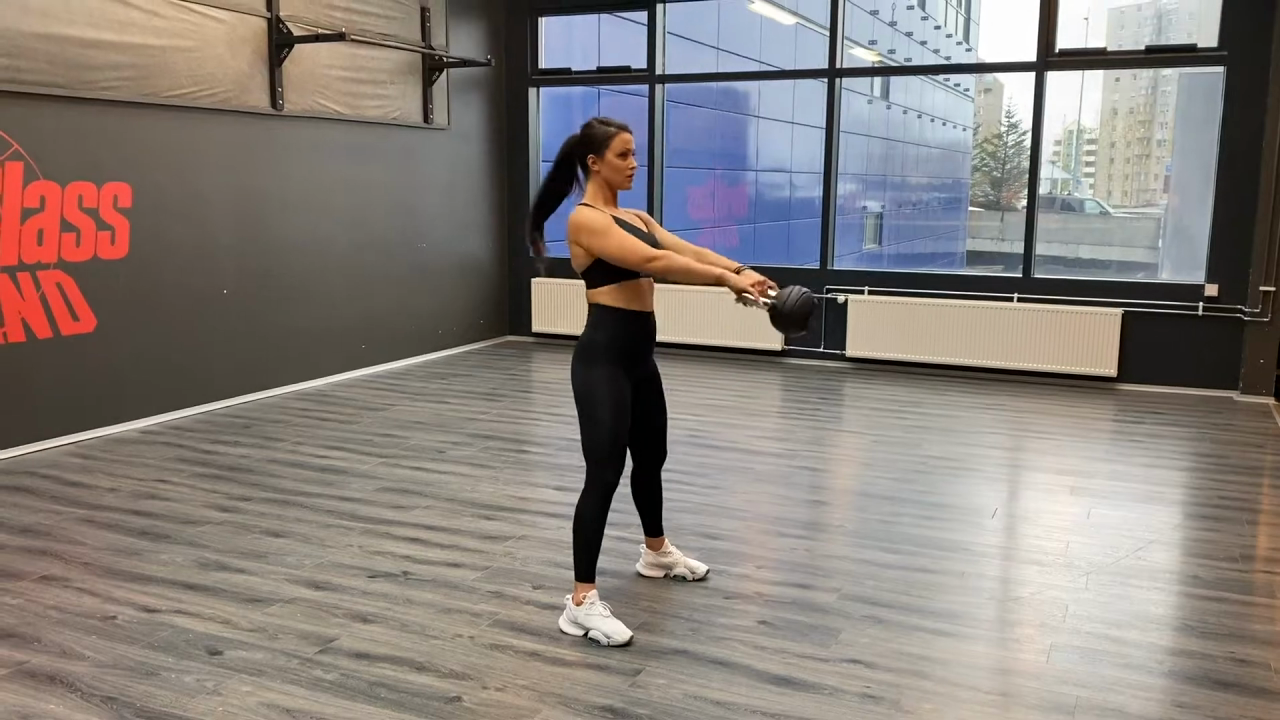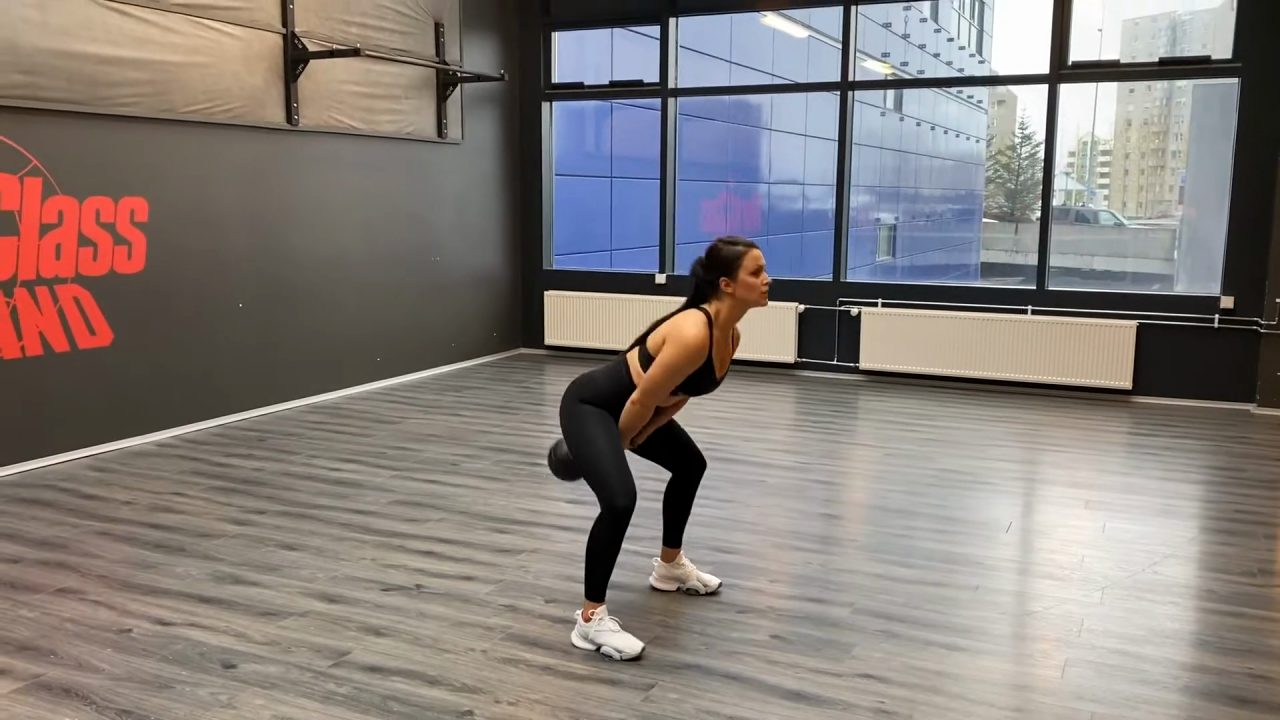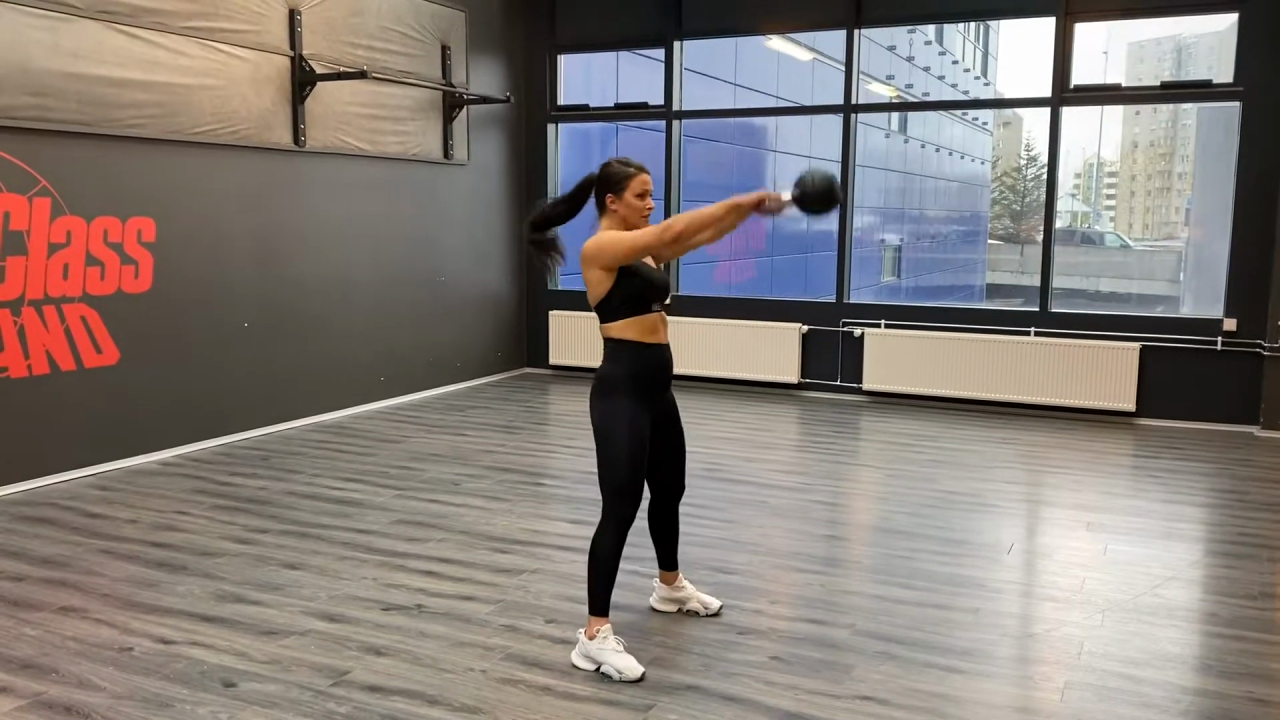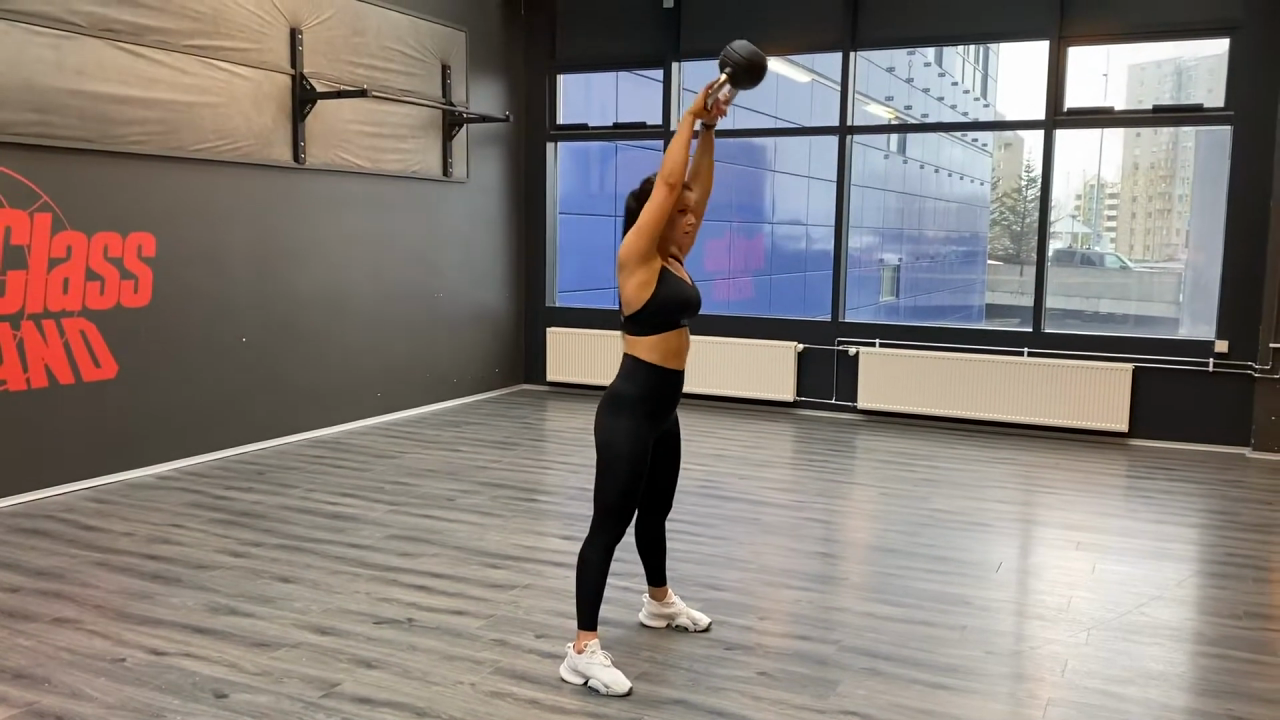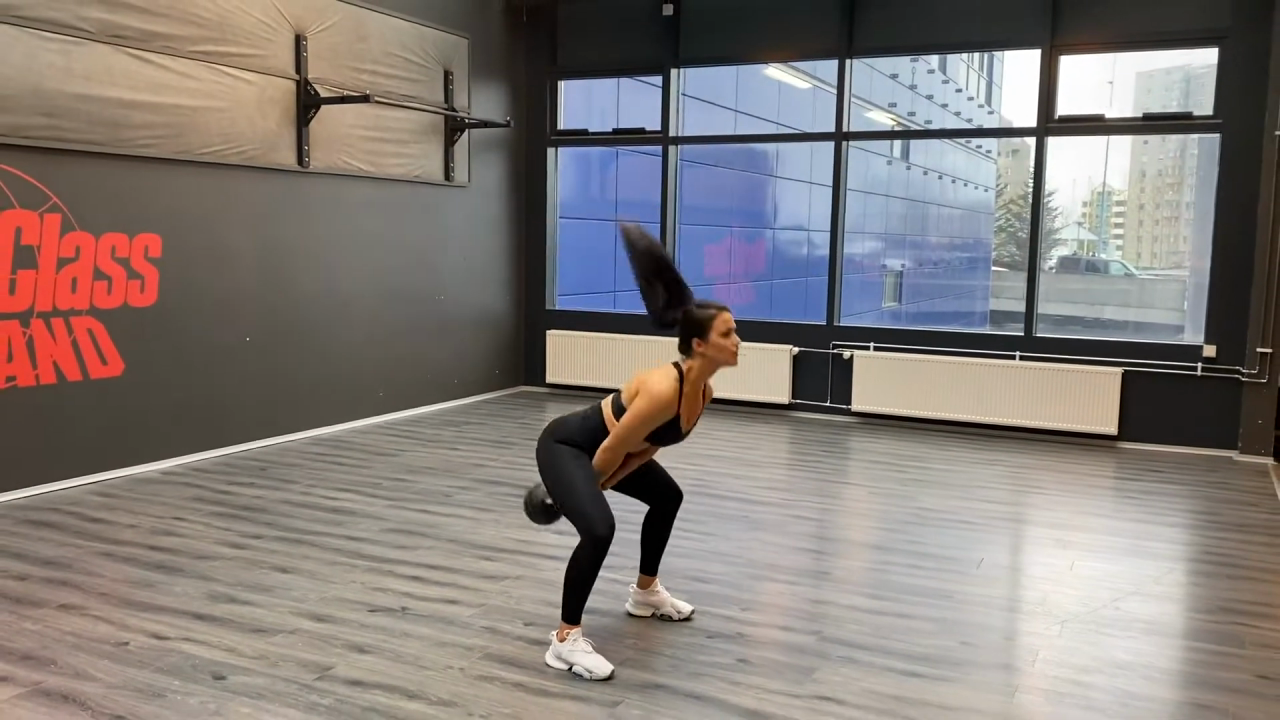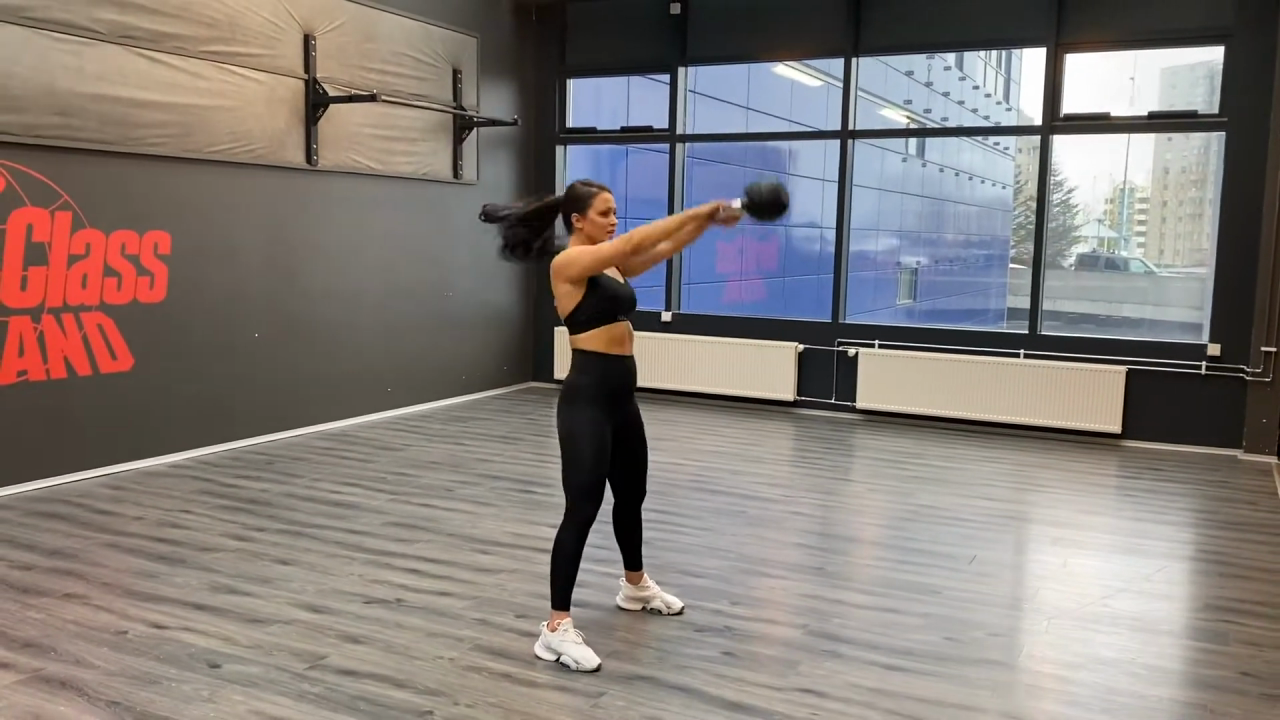
dt=0.7s
person 1, frame 1
left shoulder: (634, 216)
right shoulder: (585, 218)
left elbow: (686, 250)
right elbow: (653, 262)
left wrist: (738, 271)
right wrist: (732, 282)
left hip: (639, 356)
right hip: (602, 358)
left knee: (651, 457)
right knee: (604, 474)
left ankle: (656, 552)
right ankle: (581, 603)
person 1, frame 2
left shoulder: (729, 334)
right shoulder: (694, 334)
left elbow: (676, 398)
right elbow: (642, 401)
left wrist: (628, 444)
right wrist: (613, 447)
left hip: (628, 405)
right hip: (590, 404)
left knee: (690, 464)
right knee: (620, 499)
left ankle: (670, 565)
right ankle: (591, 618)
person 1, frame 3
left shoulder: (641, 248)
right shoulder: (601, 249)
left elbow: (697, 235)
right elbow: (668, 233)
left wrist: (748, 209)
right wrist: (739, 199)
left hip: (657, 387)
right hip: (621, 391)
left knee: (669, 489)
right knee: (620, 509)
left ankle: (669, 586)
right ankle: (594, 636)
person 1, frame 4
left shoulder: (669, 259)
right shoulder: (635, 255)
left elbow: (695, 189)
right elbow: (666, 190)
left wrist: (708, 131)
right wrist: (689, 118)
left hip: (661, 408)
right hip: (629, 410)
left knee: (654, 512)
right knee: (610, 524)
left ankle: (659, 603)
right ankle: (582, 650)
person 1, frame 5
left shoulder: (701, 389)
right shoulder: (664, 388)
left elbow: (645, 446)
right elbow: (615, 447)
left wrist: (597, 485)
right wrist: (587, 486)
left hip: (604, 446)
right hip: (565, 445)
left knee: (668, 497)
right knee: (599, 528)
left ankle: (646, 591)
right ankle: (566, 638)
person 1, frame 6
left shoulder: (612, 266)
right shoulder: (568, 264)
left elbow: (663, 246)
right elbow: (630, 242)
left wrist: (706, 220)
right wrist: (697, 213)
left hip: (622, 397)
right hip: (587, 399)
left knee: (631, 496)
right knee: (582, 510)
left ankle: (635, 585)
right ankle: (556, 630)
